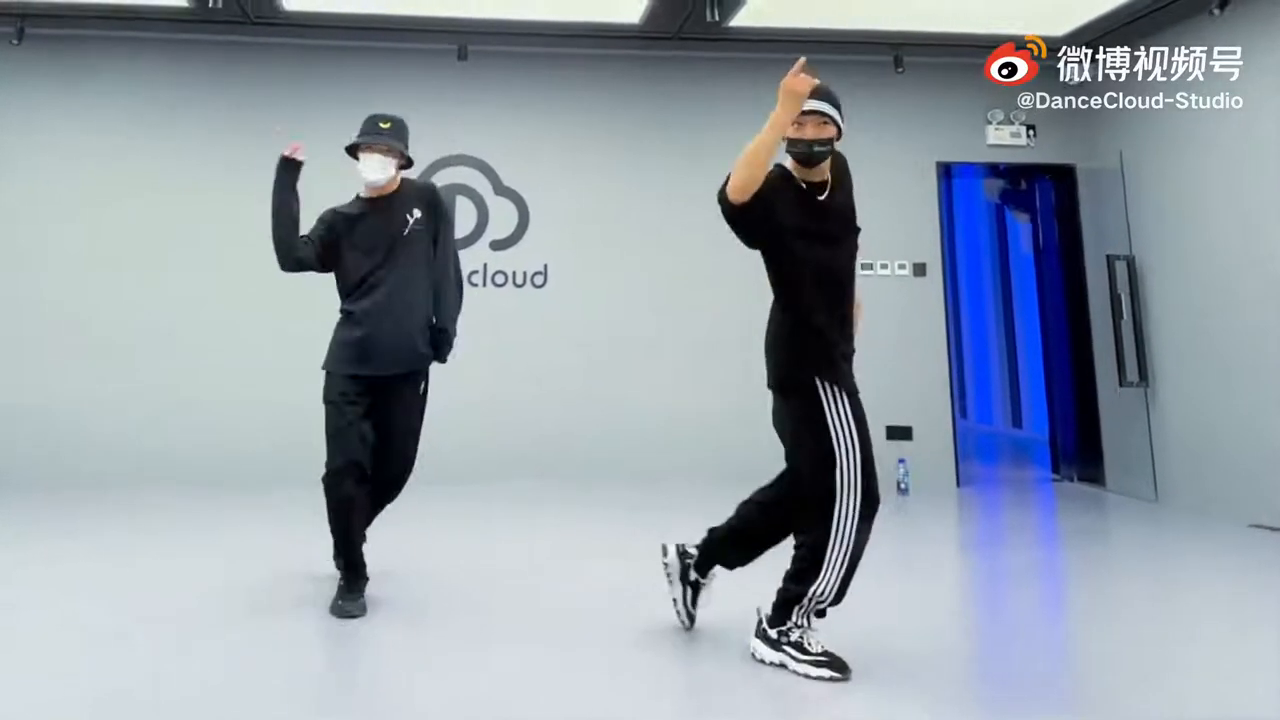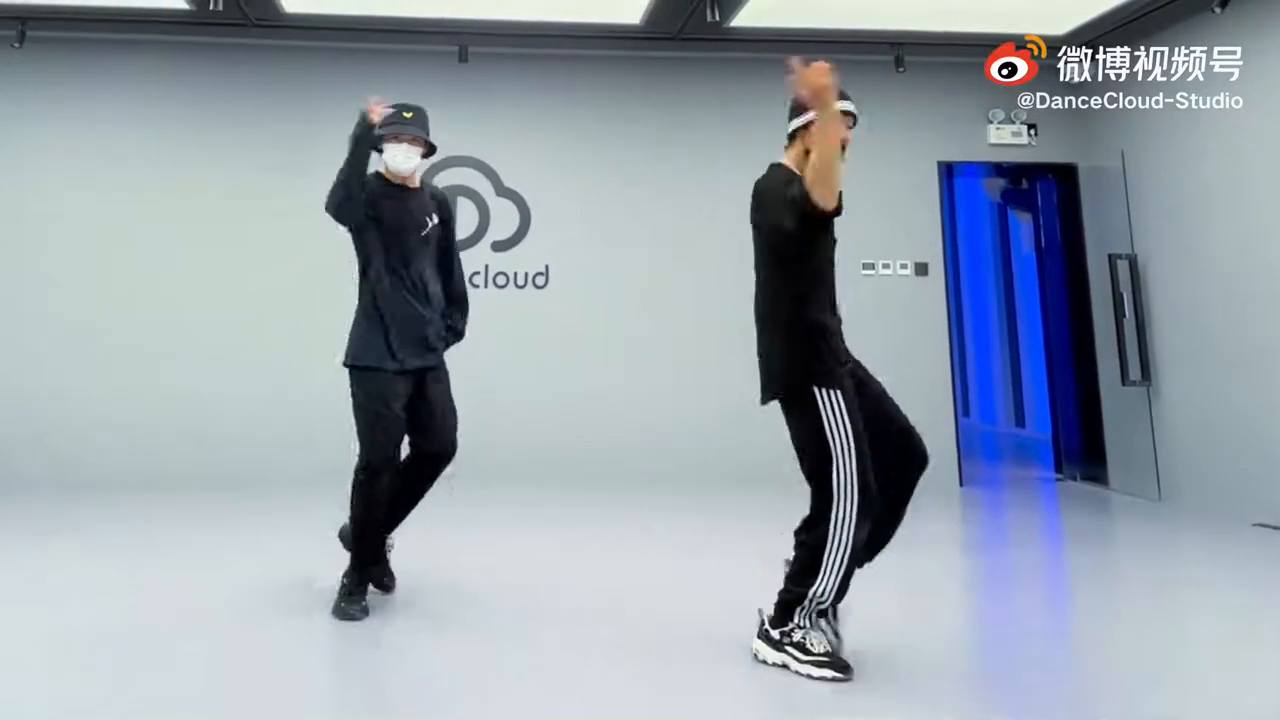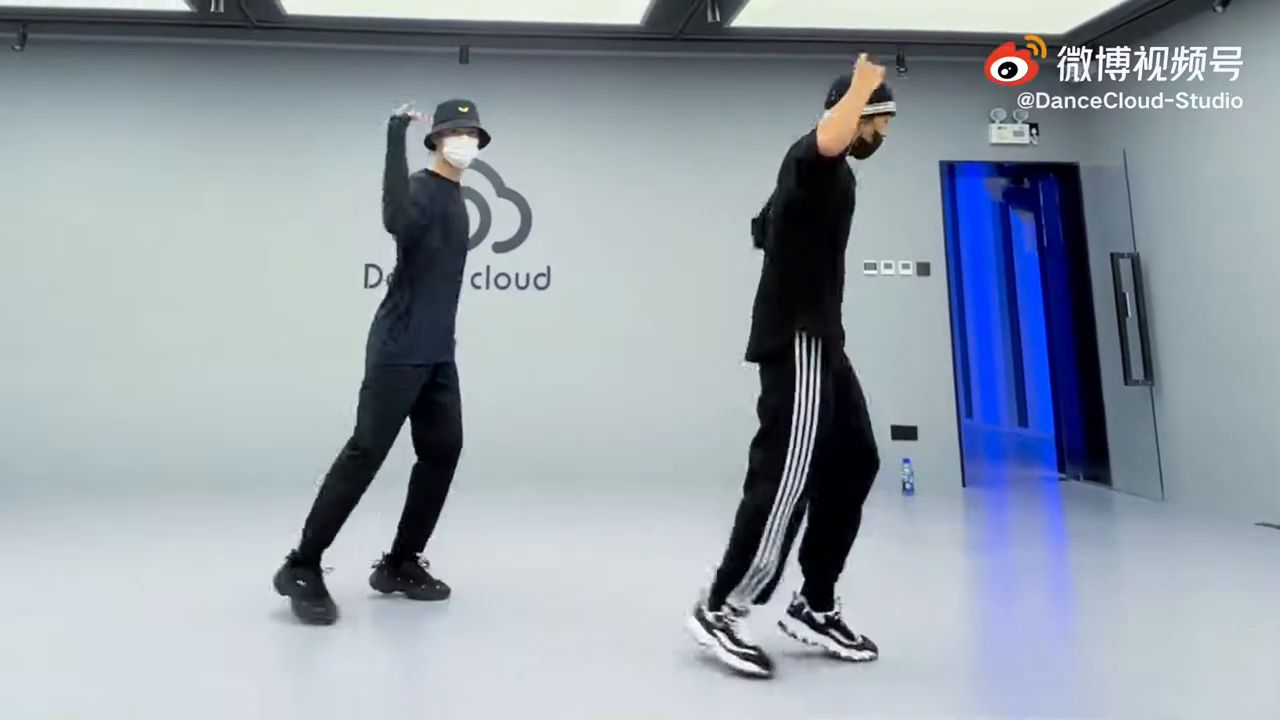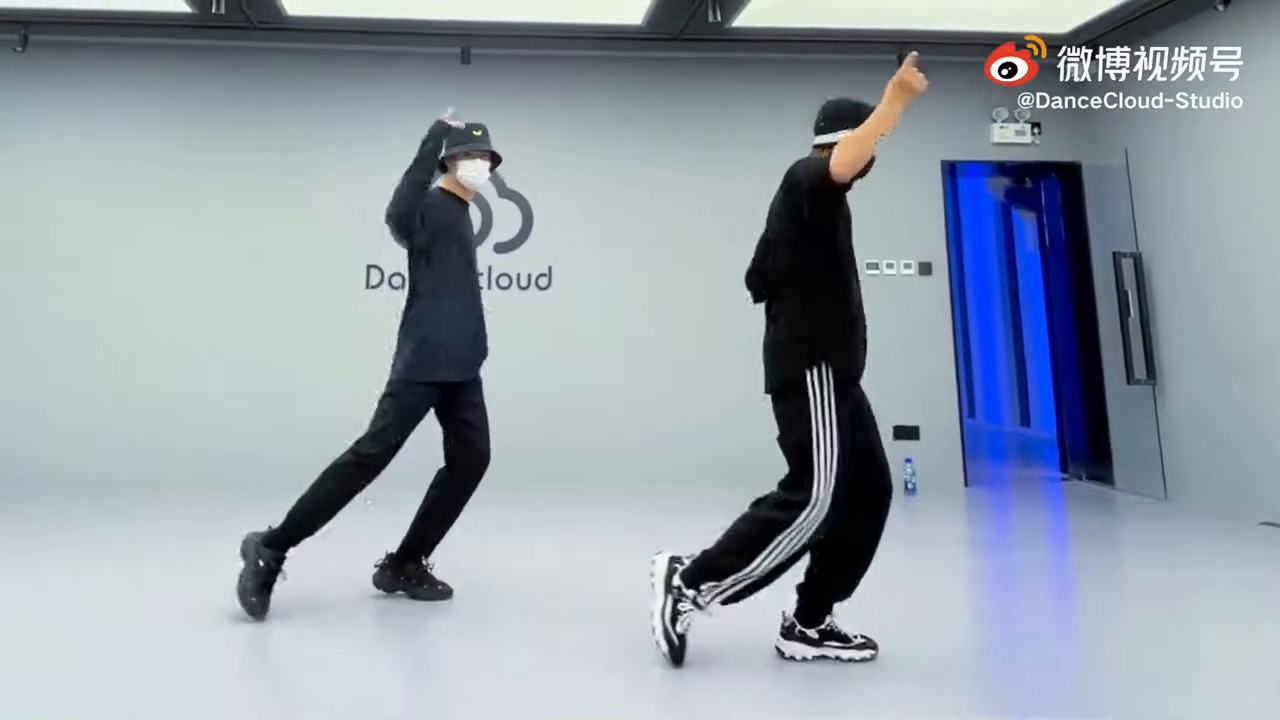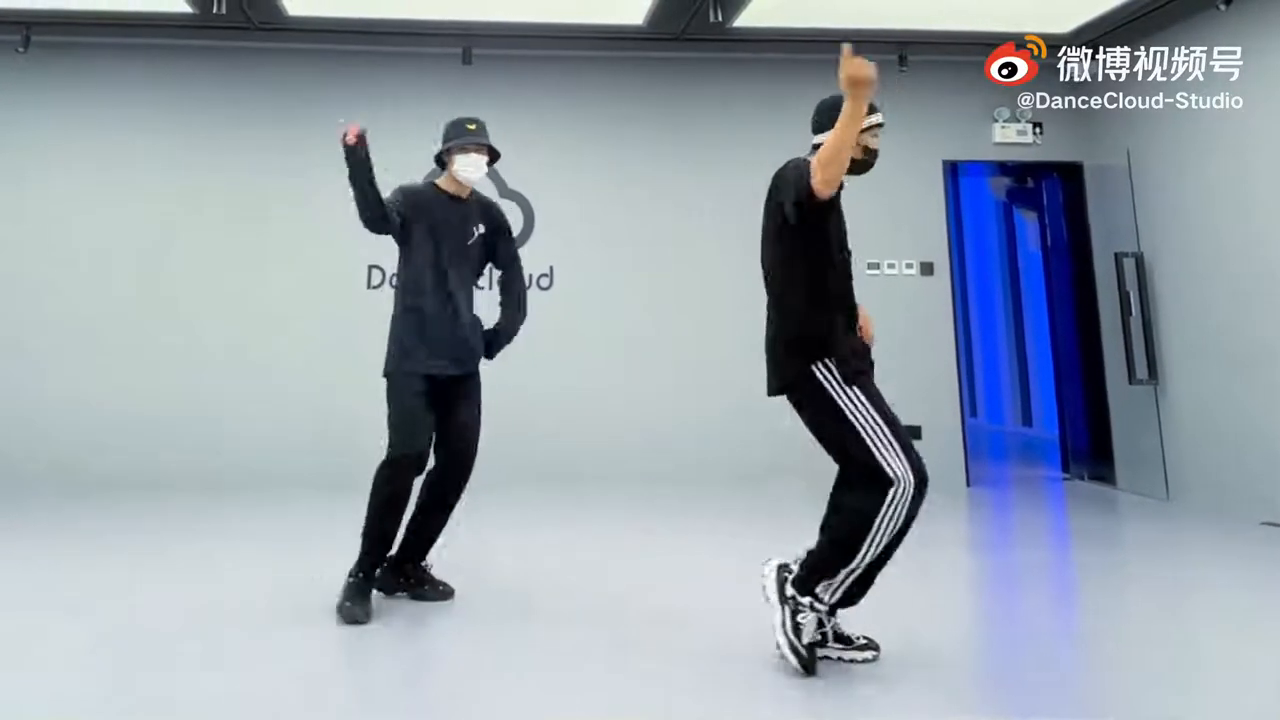
dt=0.3s
person 1, frame 1
left shoulder: (840, 177)
right shoulder: (774, 193)
right elbow: (736, 195)
right wrist: (781, 112)
left hip: (822, 359)
right hip: (808, 363)
left knee: (806, 485)
right knee: (850, 498)
left ankle: (698, 559)
right ankle: (783, 629)
person 1, frame 2
left shoulder: (803, 184)
right shoulder: (776, 188)
right elbow: (821, 201)
right wrist: (819, 109)
left hip: (826, 353)
right hip: (802, 361)
left knee: (903, 455)
right knee: (846, 494)
left ankle: (820, 577)
right ankle: (784, 630)
person 1, frame 3
left shoulder: (820, 173)
right shoulder: (815, 160)
left elbow: (764, 231)
right elbow: (828, 140)
right wrist: (862, 85)
left hip: (815, 333)
right hip: (795, 335)
left knee: (855, 458)
right knee: (787, 473)
left ankle: (815, 608)
right ankle: (722, 611)
person 1, frame 4
left shoulder: (807, 195)
right shoulder: (806, 180)
left elbow: (760, 281)
right elbow: (842, 169)
right wrist: (895, 100)
left hip: (827, 365)
right hip: (810, 365)
left knee: (870, 490)
right knee: (812, 500)
left ankle: (808, 625)
right ankle: (688, 581)
person 1, frame 5
left shoulder: (812, 189)
right shoulder: (795, 177)
right elbow: (823, 186)
left wrist: (854, 316)
right wrist: (852, 99)
left hip: (830, 358)
right hip: (812, 361)
left knee: (871, 481)
right knee: (899, 479)
left ankle: (812, 616)
right ankle: (804, 586)
person 2, frame 1
left shoulder: (427, 200)
right shoulder: (340, 220)
left elbow: (446, 268)
right elbow: (292, 257)
left wrist: (445, 329)
right wrist: (287, 179)
left hip: (407, 364)
right hip: (350, 364)
left knee: (394, 472)
right knee: (344, 469)
left ankle: (352, 533)
right ankle: (352, 576)
person 2, frame 2
left shoulder: (436, 199)
right shoulder: (368, 194)
right elbow: (338, 206)
left wrist: (458, 316)
right wrist: (364, 134)
left hip: (426, 351)
right hip: (377, 353)
left knee: (439, 448)
right knee: (380, 459)
left ankle: (365, 533)
right ankle: (358, 575)
person 2, frame 3
left shoulder: (455, 196)
right shoulder: (419, 187)
right elbow: (399, 223)
right wrist: (396, 134)
left hip: (438, 350)
right hip: (400, 348)
left knee: (443, 451)
right knee: (367, 451)
left ankle: (401, 565)
right ankle: (303, 567)
person 2, frame 4
left shoulder: (462, 215)
right shoulder: (426, 201)
right elbow: (399, 220)
left wrist: (475, 331)
right wrist: (430, 143)
left hip: (463, 366)
right hip: (422, 364)
left knee: (470, 461)
right knee: (370, 455)
left ankle: (405, 564)
right ankle: (270, 549)
person 2, frame 5
left shoulder: (489, 215)
right shoulder: (418, 198)
left elbow: (511, 271)
right elbow: (377, 219)
left wrist: (508, 325)
right wrist: (357, 160)
left hip: (463, 362)
right hip: (413, 359)
left knee: (456, 463)
right knee: (407, 457)
left ankle: (405, 566)
right ankle: (364, 572)
